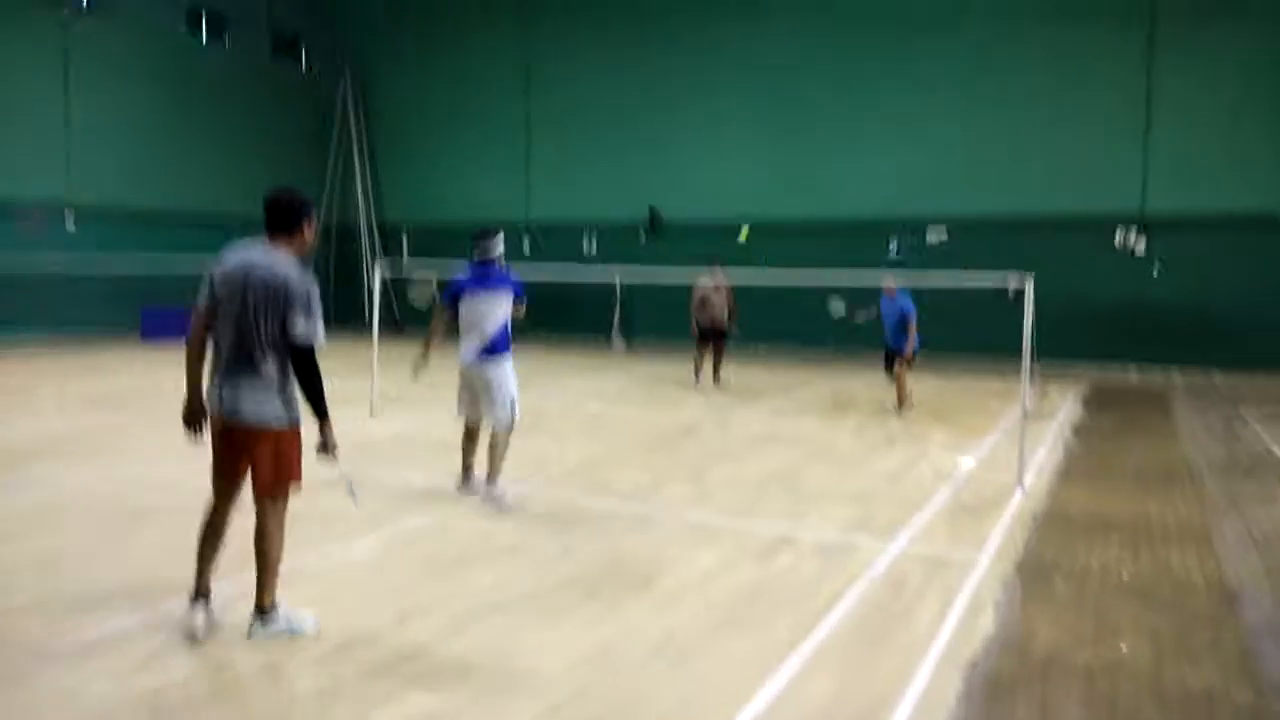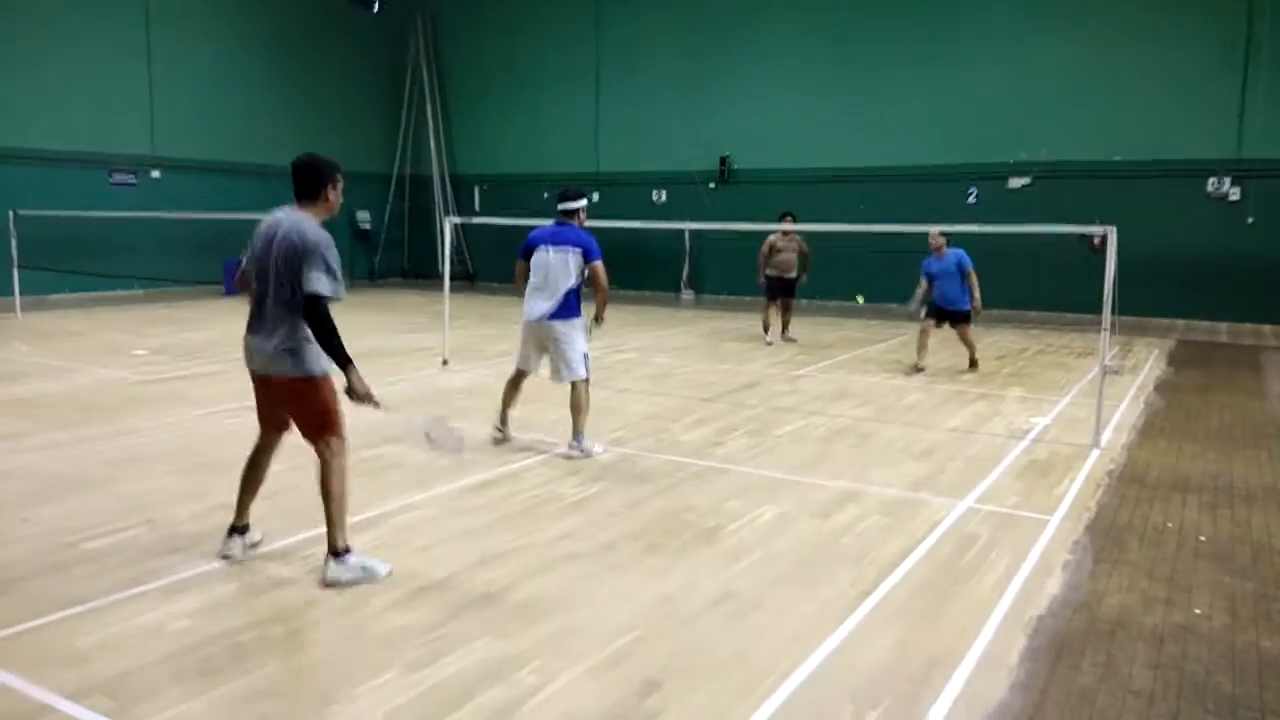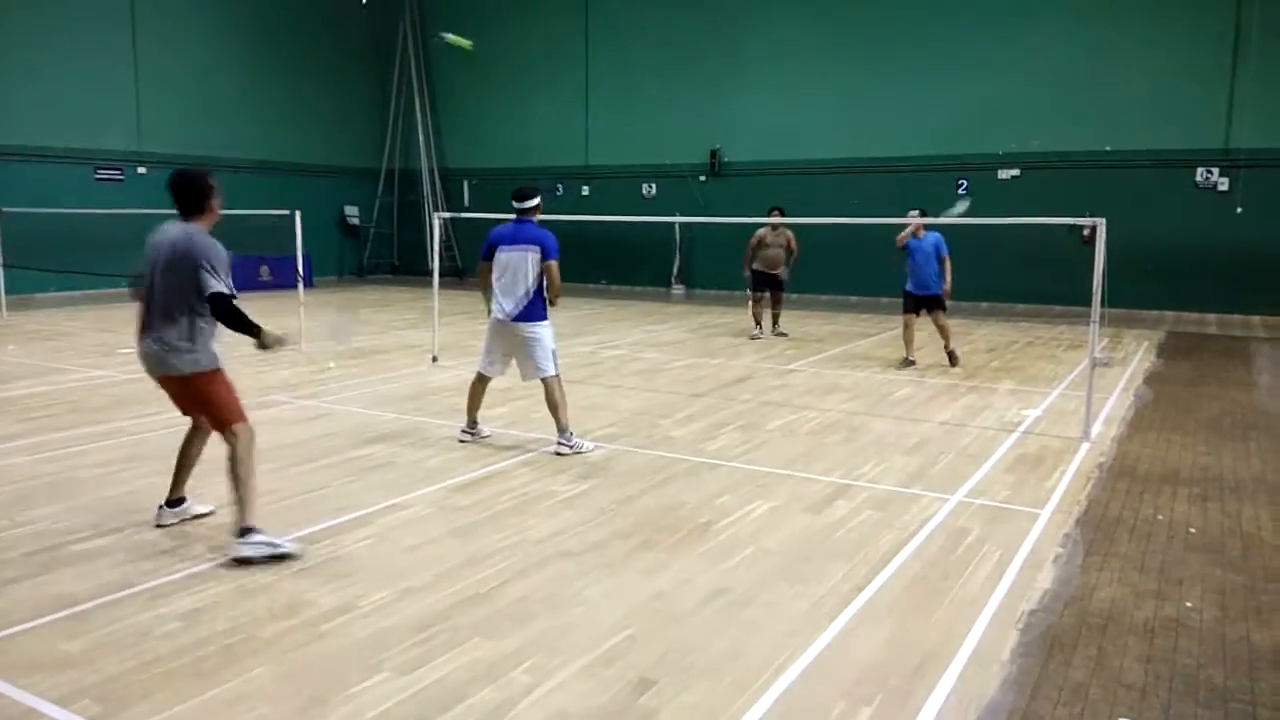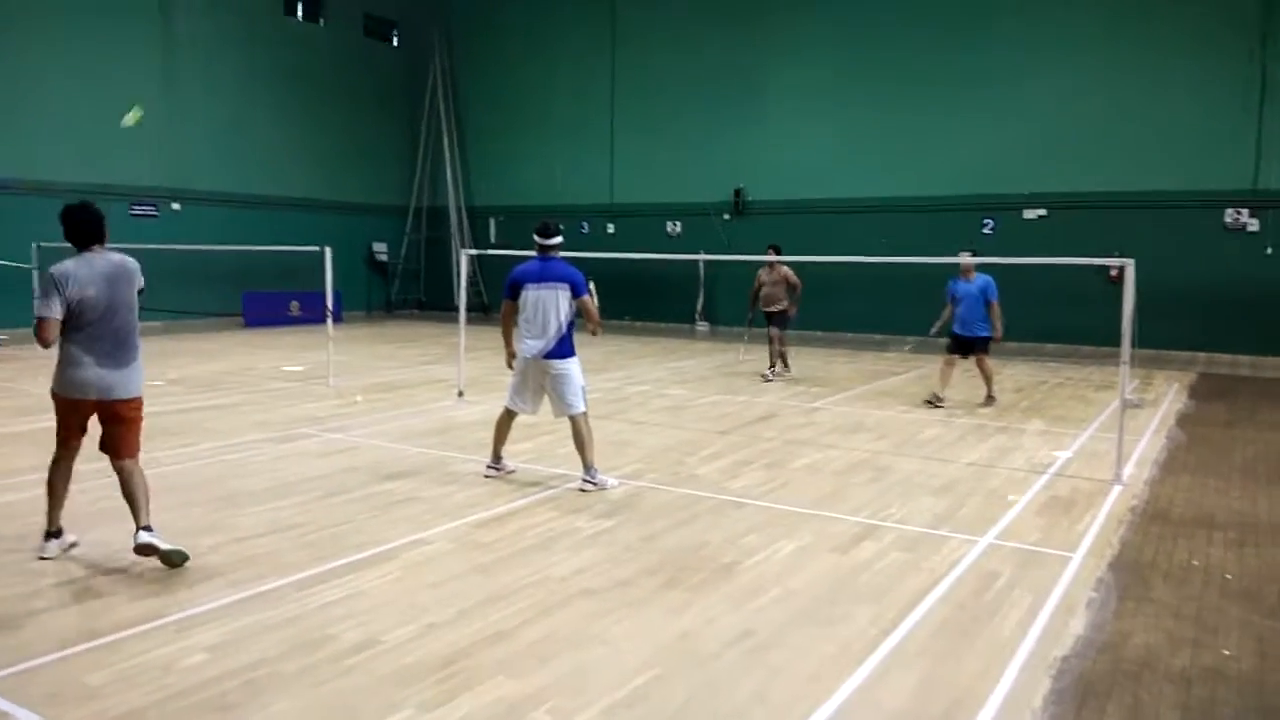
dt=0.5s
person 1, frame 1
left shoulder: (228, 263)
right shoulder: (298, 281)
left elbow: (197, 334)
right elbow: (303, 361)
left wrist: (193, 395)
right wrist: (324, 423)
left hip: (222, 402)
right hip: (269, 410)
left knee: (222, 498)
right knee: (271, 506)
left ankle: (200, 600)
right ankle: (266, 614)
person 1, frame 2
left shoulder: (270, 223)
right shoulder: (316, 241)
left elbow: (243, 283)
right elbow: (316, 314)
right wrist: (351, 372)
left hip: (261, 353)
right hip: (295, 360)
left knee: (269, 437)
right knee: (333, 448)
left ankle: (238, 531)
right ankle: (340, 556)
person 1, frame 3
left shoulder: (161, 236)
right shoulder: (208, 249)
left elbow: (140, 291)
right elbow: (221, 308)
right wrist: (260, 333)
left hip: (155, 351)
right hip: (186, 357)
left knee: (204, 420)
right knee: (240, 435)
left ankle: (174, 503)
right ankle: (248, 534)
person 1, frame 4
left shoulder: (61, 275)
right shoulder: (129, 267)
left elbow: (46, 337)
left wrist: (66, 326)
left hip: (75, 383)
right hip: (124, 383)
left knee: (65, 453)
right knee: (127, 462)
left ankle: (53, 535)
right ankle: (145, 530)
person 2, frame 1
left shoulder: (458, 284)
right shoulder: (510, 282)
left elbow: (439, 321)
right elbow: (519, 313)
left wrist: (425, 353)
left hip: (469, 361)
right hip: (496, 362)
left knee: (472, 422)
right knee: (504, 423)
left ankle: (467, 479)
right ankle: (491, 485)
person 2, frame 2
left shoulder: (535, 236)
right shoulder: (585, 241)
left elbow: (520, 276)
right elbow: (602, 284)
right wrist: (600, 310)
left hip: (532, 317)
right hip: (564, 321)
left knee: (521, 371)
right knee: (579, 380)
left ankle: (501, 425)
right ankle: (578, 442)
person 2, frame 3
left shoulder: (495, 235)
right shoulder: (544, 238)
left elbow: (483, 275)
right elbow: (553, 282)
right wrist: (553, 297)
left hip: (500, 318)
right hip: (532, 320)
left knee: (484, 373)
right knee: (550, 377)
left ankle: (470, 427)
right ankle: (565, 438)
person 2, frame 4
left shoulder: (519, 273)
right shoulder: (571, 274)
left elbow: (507, 316)
right elbow: (591, 315)
left wrist: (509, 347)
right wrist: (594, 326)
left hip: (527, 355)
right hip: (561, 357)
left knee: (511, 409)
right knee: (578, 415)
left ankle: (495, 462)
right ankle: (590, 475)
